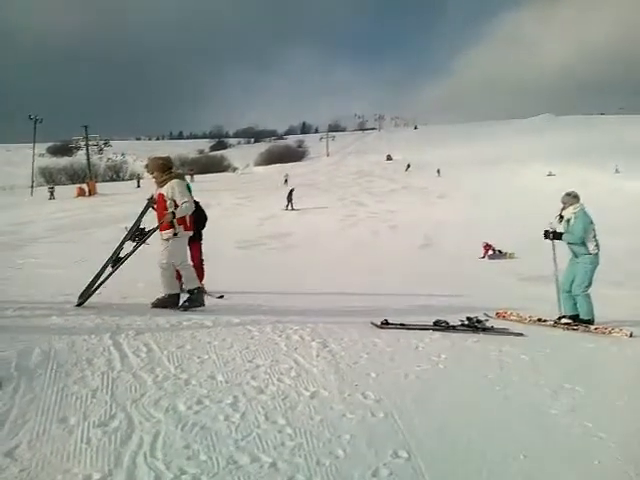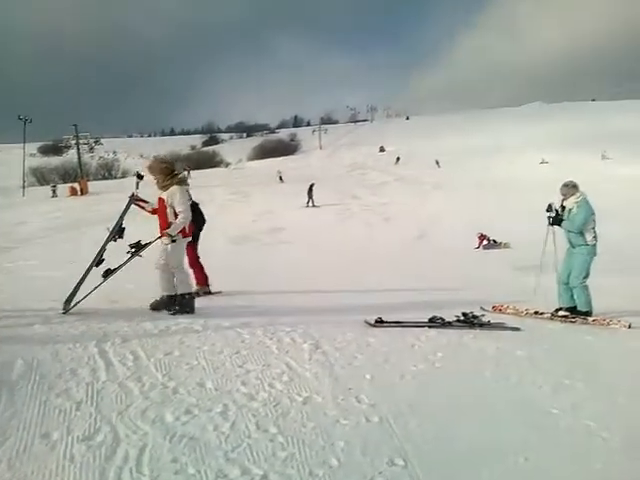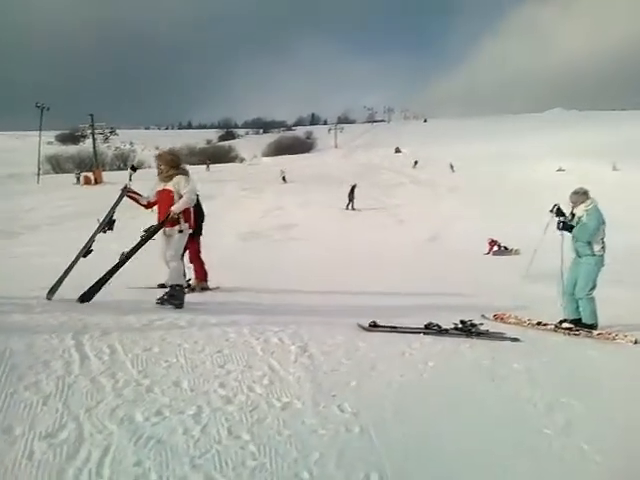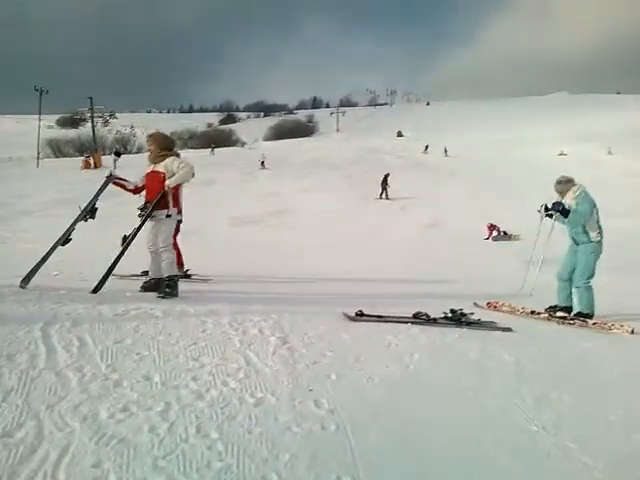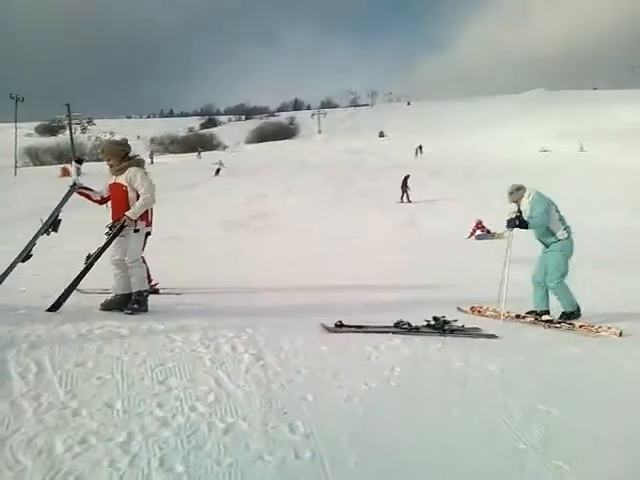
dt=0.5s
person 1, frame 1
left shoulder: (175, 183)
right shoulder: (163, 186)
left elbow: (189, 206)
left wrist: (173, 214)
right wrist: (154, 204)
left hip: (178, 230)
right hip: (168, 231)
left knee: (180, 262)
right knee: (165, 263)
left ankle: (196, 293)
right ankle: (171, 295)
person 1, frame 2
left shoulder: (177, 189)
right shoulder: (167, 189)
left elbow: (185, 215)
right elbow: (156, 209)
left wrist: (172, 231)
right wrist: (138, 202)
left hip: (178, 235)
right hip: (169, 235)
left knee: (175, 266)
right knee: (162, 265)
left ankle: (186, 300)
right ankle: (169, 297)
person 1, frame 3
left shoulder: (180, 179)
right shoulder: (161, 184)
left elbow: (190, 195)
right elbow: (149, 202)
left wrist: (176, 209)
right wrist: (131, 194)
left hip: (180, 226)
right hip: (167, 227)
left knee: (173, 257)
right knee: (169, 258)
left ankle: (176, 291)
right ankle: (174, 291)
person 1, frame 4
left shoulder: (171, 161)
right shoulder: (151, 167)
left elbow: (188, 170)
right elbow: (137, 187)
left wrist: (171, 182)
right wrist: (117, 181)
left hip: (168, 211)
right hip: (155, 212)
left knee: (165, 245)
right knee: (153, 247)
left ankle: (171, 282)
right ankle: (156, 279)
person 1, frame 5
left shoulder: (135, 172)
right shoulder: (115, 176)
left elbow: (148, 196)
right elbow: (102, 197)
left wrist: (131, 215)
right wrist: (81, 190)
left hip: (136, 224)
right hip: (120, 225)
left knee: (132, 259)
right knee: (117, 259)
left ankle: (140, 297)
right ankle: (123, 295)
person 2, frame 1
left shoulder: (582, 217)
right shoulder: (570, 216)
left elbow: (577, 237)
right elbow: (568, 234)
left wrist: (558, 236)
right wrist: (554, 235)
left hip: (588, 258)
right hip: (576, 257)
left knee: (579, 289)
right knee: (565, 286)
left ankle: (587, 318)
right ankle: (572, 314)
person 2, frame 2
left shoulder: (584, 206)
right shoulder: (571, 205)
left elbow: (576, 226)
right elbow: (567, 222)
left wrist: (559, 222)
right wrist: (557, 214)
left hip: (585, 248)
right hip: (573, 247)
left knee: (577, 280)
right knee: (563, 278)
left ankle: (585, 309)
right ankle: (569, 306)
person 2, frame 3
left shoulder: (594, 214)
right shoulder: (581, 212)
left elbow: (587, 234)
right elbow: (576, 230)
left wrist: (569, 228)
right wrist: (563, 217)
left hip: (592, 258)
right hip: (580, 257)
left knee: (583, 292)
right knee: (569, 288)
left ankle: (590, 322)
right ankle: (573, 317)
person 2, frame 4
left shoulder: (584, 199)
right shoulder: (571, 200)
left elbow: (580, 219)
right elbow: (567, 220)
left wrist: (562, 211)
right wrist: (551, 213)
left hip: (590, 245)
right hip: (576, 244)
left knee: (581, 280)
right knee: (563, 275)
left ankle: (586, 312)
right ankle: (565, 305)
person 2, frame 5
left shoulder: (538, 201)
right shoulder: (530, 203)
left elbow: (541, 221)
right elbow: (535, 224)
left wrist: (522, 223)
right wrist: (519, 221)
left hip: (560, 244)
right hip: (549, 245)
left knee: (553, 281)
right knee: (539, 278)
left ankle: (572, 309)
right ankle: (542, 309)
